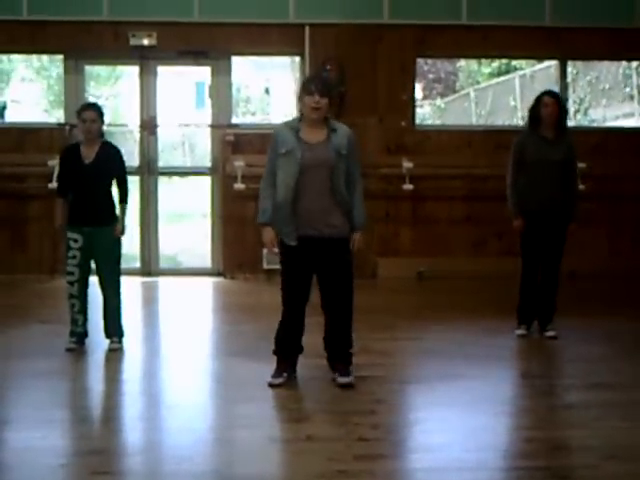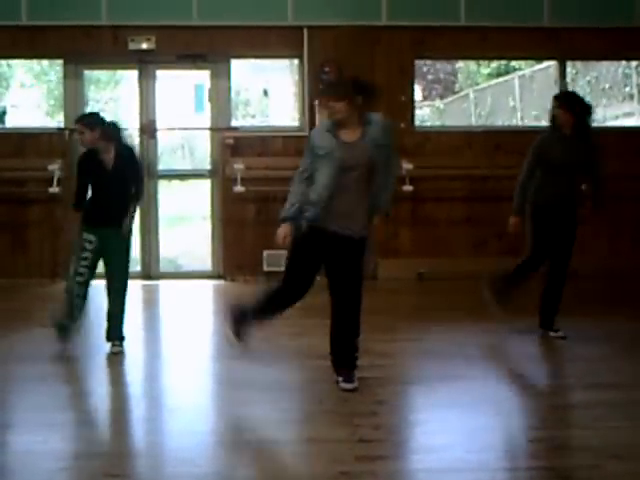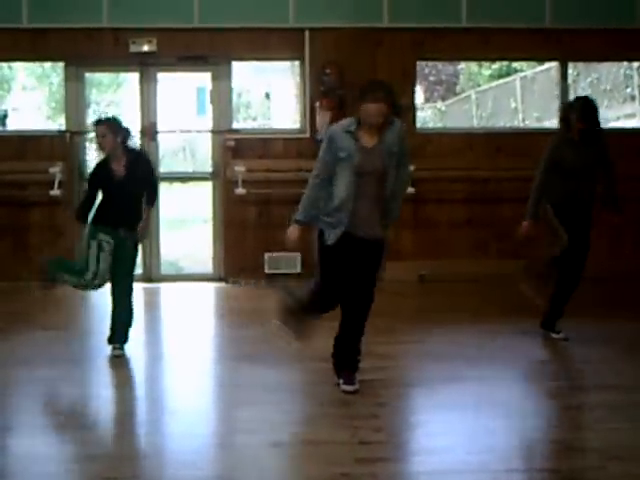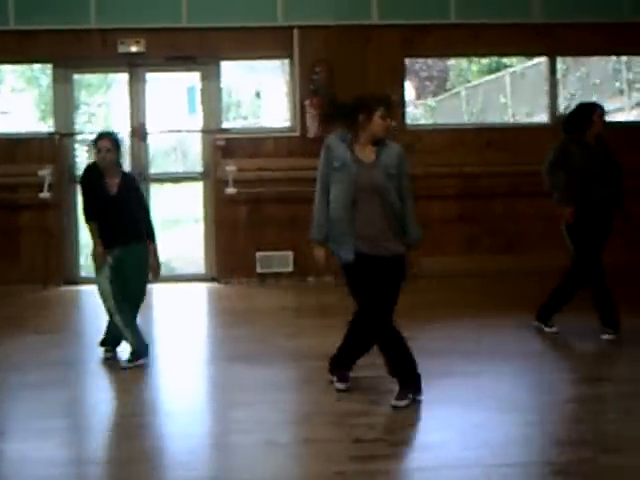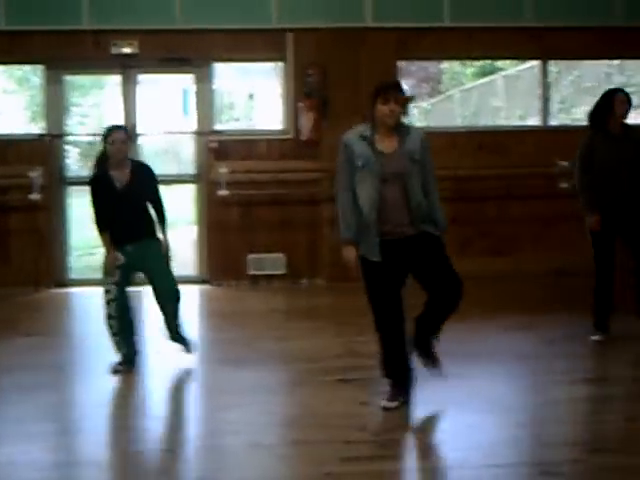
dt=0.3s
person 1, frame 1
left shoulder: (344, 137)
right shoulder: (283, 135)
left elbow: (354, 184)
right elbow: (269, 182)
left wrist: (357, 226)
right wrist: (267, 222)
left hip: (334, 232)
right hip: (294, 232)
left knee: (338, 300)
right knee: (293, 301)
left ankle: (340, 363)
right ankle: (286, 363)
person 1, frame 2
left shoulder: (379, 128)
right shoulder: (320, 135)
left elbow: (389, 171)
right elbow: (303, 178)
left wrist: (379, 209)
right wrist: (288, 219)
left hip: (354, 230)
right hip: (315, 223)
left knee: (348, 302)
right knee: (293, 286)
left ankle: (345, 365)
right ankle: (244, 316)
person 1, frame 3
left shoulder: (395, 134)
right shoulder: (338, 134)
left elbow: (399, 178)
right elbow: (319, 179)
left wrist: (389, 218)
right wrist: (300, 220)
left hip: (372, 233)
right hip: (337, 227)
left knee: (359, 305)
right knee: (331, 293)
left ankle: (346, 367)
right ankle: (297, 309)
person 1, frame 4
left shoulder: (393, 154)
right shoulder: (334, 147)
left elbow: (404, 199)
right elbow: (323, 195)
left wrist: (412, 239)
right wrist: (320, 239)
left hip: (390, 247)
right hip: (354, 247)
left knee: (369, 315)
right knee: (376, 316)
left ankle: (339, 365)
right ankle: (409, 380)
person 1, frame 5
left shoulder: (416, 140)
right shoulder: (353, 143)
left elbow: (429, 187)
right elbow: (345, 194)
left wrist: (439, 227)
right wrist: (348, 239)
left hip: (416, 232)
right hip: (376, 240)
left knee: (449, 289)
right knee: (387, 313)
left ankle: (423, 337)
right ankle: (398, 381)
person 2, frame 1
left shoulder: (565, 143)
right shoulder: (524, 141)
left elbow: (572, 180)
right elbow: (513, 178)
left wrist: (571, 213)
right wrist: (516, 213)
left hip: (557, 213)
right hip: (531, 212)
left knee: (551, 267)
right knee: (530, 266)
left ankle: (546, 320)
right ankle: (524, 319)
person 2, frame 2
left shoulder: (586, 141)
right shoulder: (548, 139)
left elbow: (592, 174)
right elbow: (527, 174)
left wrist: (593, 195)
right wrist: (518, 211)
left hip: (568, 209)
right hip: (543, 206)
left knee: (561, 266)
right knee: (536, 258)
left ankle: (548, 321)
right ankle: (501, 288)
person 2, frame 3
left shoulder: (596, 142)
right shoulder: (560, 143)
left elbow: (607, 174)
right elbow: (542, 179)
left wrist: (612, 205)
right wrist: (531, 216)
left hip: (583, 208)
right hip: (562, 205)
left knee: (574, 267)
right knee: (577, 248)
left ankle: (550, 322)
person 2, frame 4
left shoulder: (605, 150)
right shoulder: (568, 145)
left elbow: (615, 184)
right elbow: (550, 173)
left wrist: (619, 214)
right wrist: (564, 202)
left hip: (600, 215)
right hip: (576, 215)
left knee: (581, 269)
right knee: (591, 267)
left ankle: (545, 314)
right ankle: (610, 321)
person 2, frame 5
right shoulder: (594, 139)
right elbow: (582, 176)
right wrist: (591, 210)
right hip: (602, 210)
right knee: (605, 267)
right ankle: (600, 325)
person 3, frame 1
left shoulder: (111, 152)
right shoulder: (69, 153)
left elbow: (122, 187)
right elbow: (62, 187)
left wrist: (121, 219)
right wrist: (61, 213)
left hip: (105, 225)
right hip: (77, 226)
left knee: (110, 281)
right knee: (75, 281)
left ankle: (114, 334)
right ankle: (77, 333)
person 3, frame 2
left shoulder: (126, 153)
right shoulder: (87, 161)
left elbow: (138, 187)
right elbow: (80, 195)
left wrist: (131, 213)
left hip: (119, 228)
right hip: (93, 228)
left knee: (117, 284)
right knee: (79, 279)
left ankle: (115, 336)
right ankle: (65, 325)
person 3, frame 3
left shoulder: (138, 159)
right shoulder: (100, 170)
left elbow: (151, 191)
right elbow: (88, 201)
left wrist: (145, 220)
left hip: (130, 232)
right hip: (104, 230)
left knee: (123, 288)
right knee: (93, 278)
left ankle: (118, 340)
right ankle: (56, 270)
person 3, frame 4
left shoulder: (129, 182)
right shoulder: (90, 176)
left elbow: (144, 219)
right elbow: (90, 214)
left wrist: (153, 255)
right wrist: (97, 245)
left hip: (134, 246)
right hip: (108, 247)
left knee: (132, 299)
right knee: (112, 298)
left ankle: (111, 342)
right ankle: (138, 348)
person 3, frame 5
left shoulder: (143, 171)
right shoulder: (98, 180)
left elbow: (157, 205)
right elbow: (101, 219)
left wrist: (164, 238)
right wrist: (109, 251)
left hip: (147, 242)
right hip: (119, 247)
left knee: (168, 291)
right knee: (114, 303)
left ankle: (175, 332)
right ankle: (127, 354)
